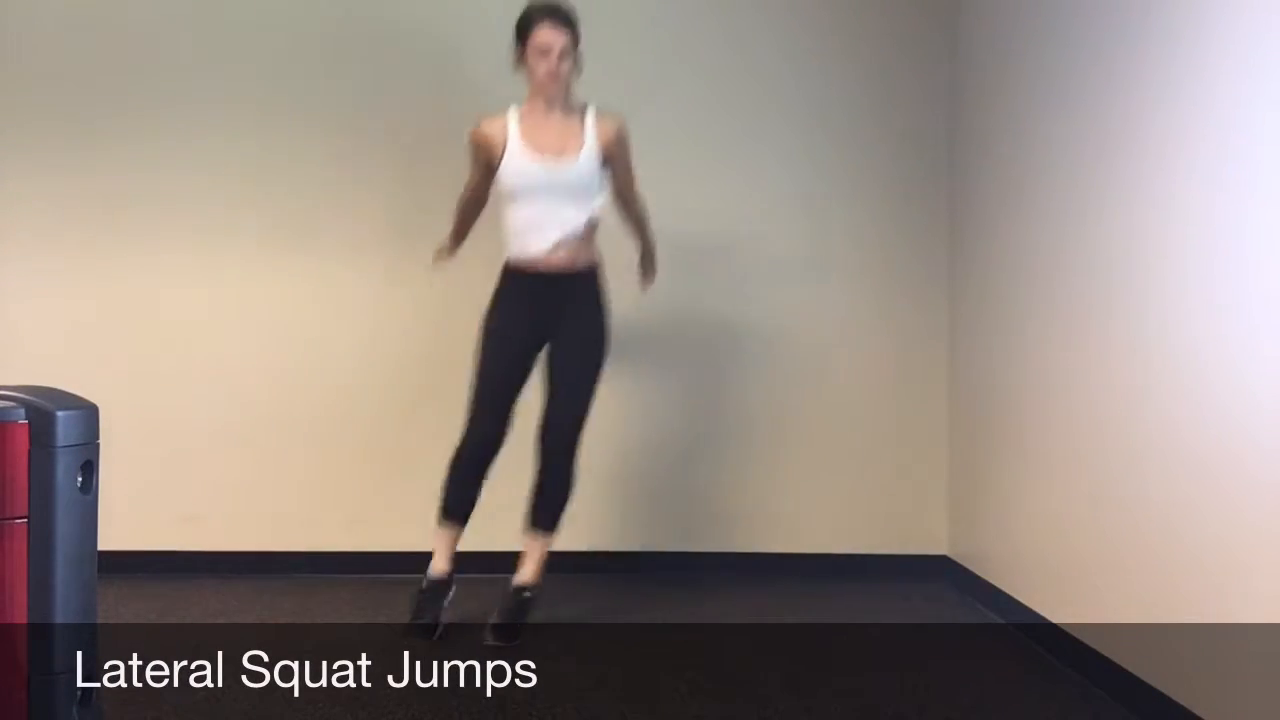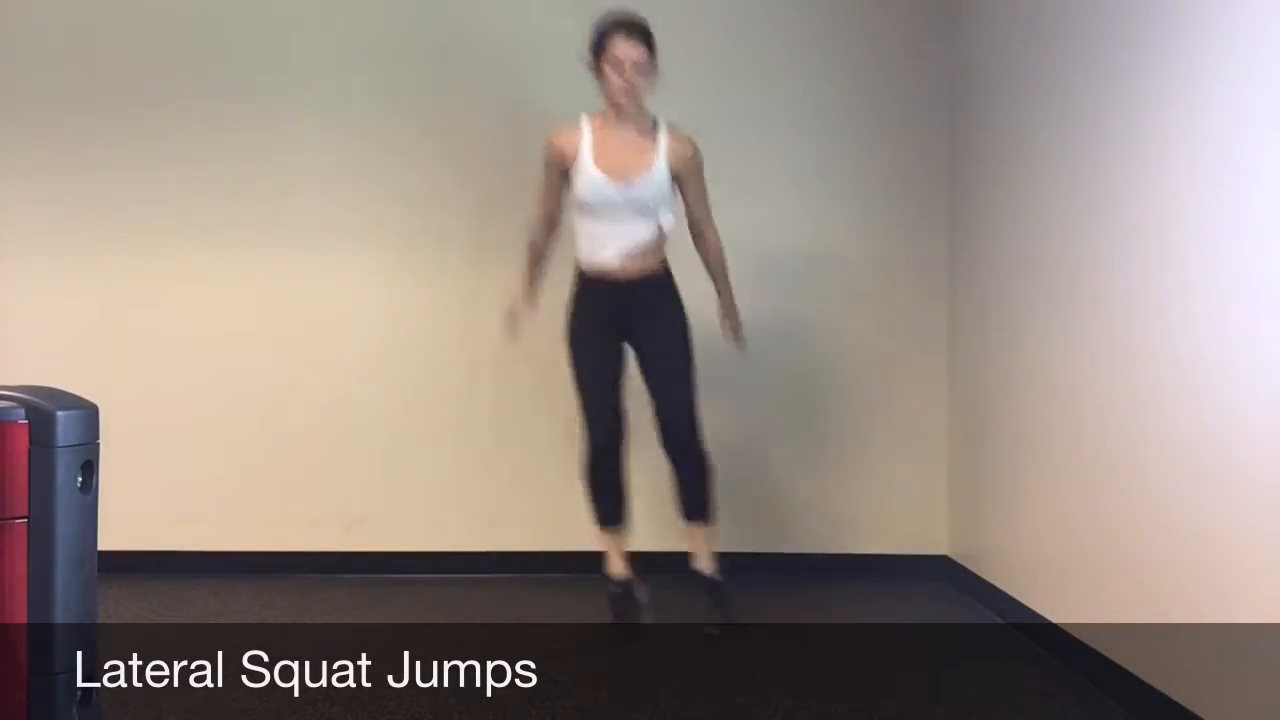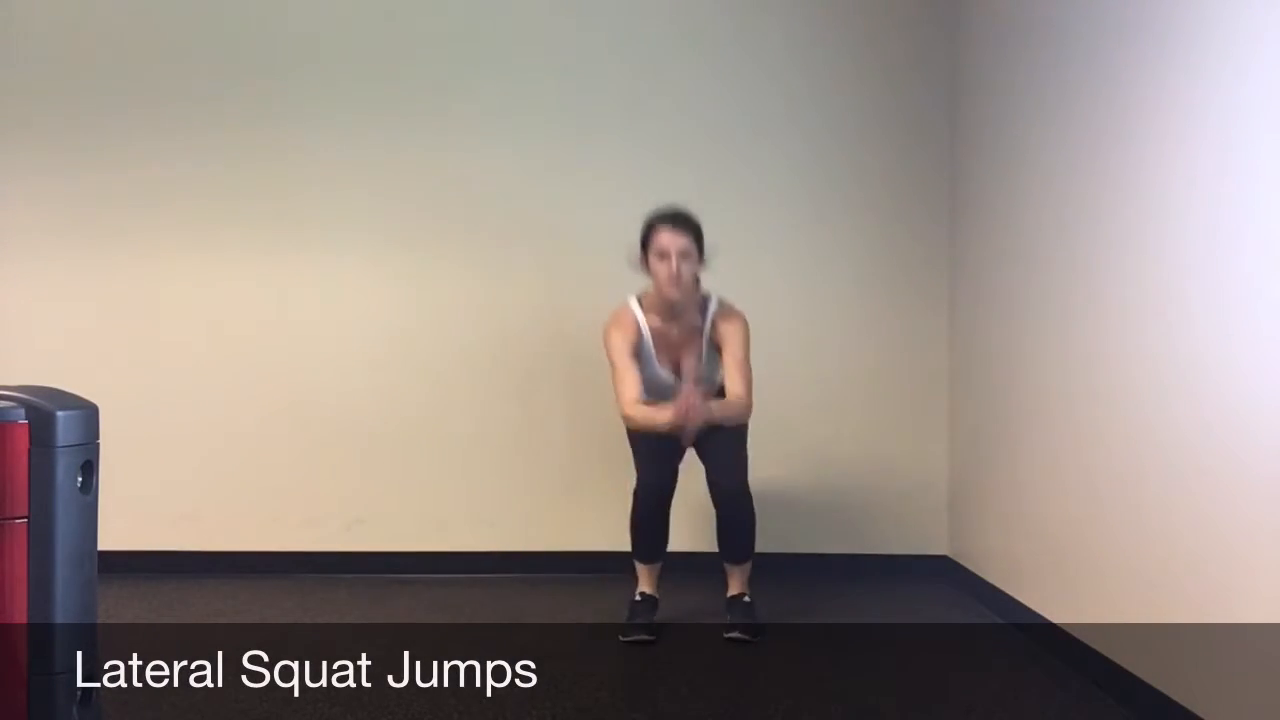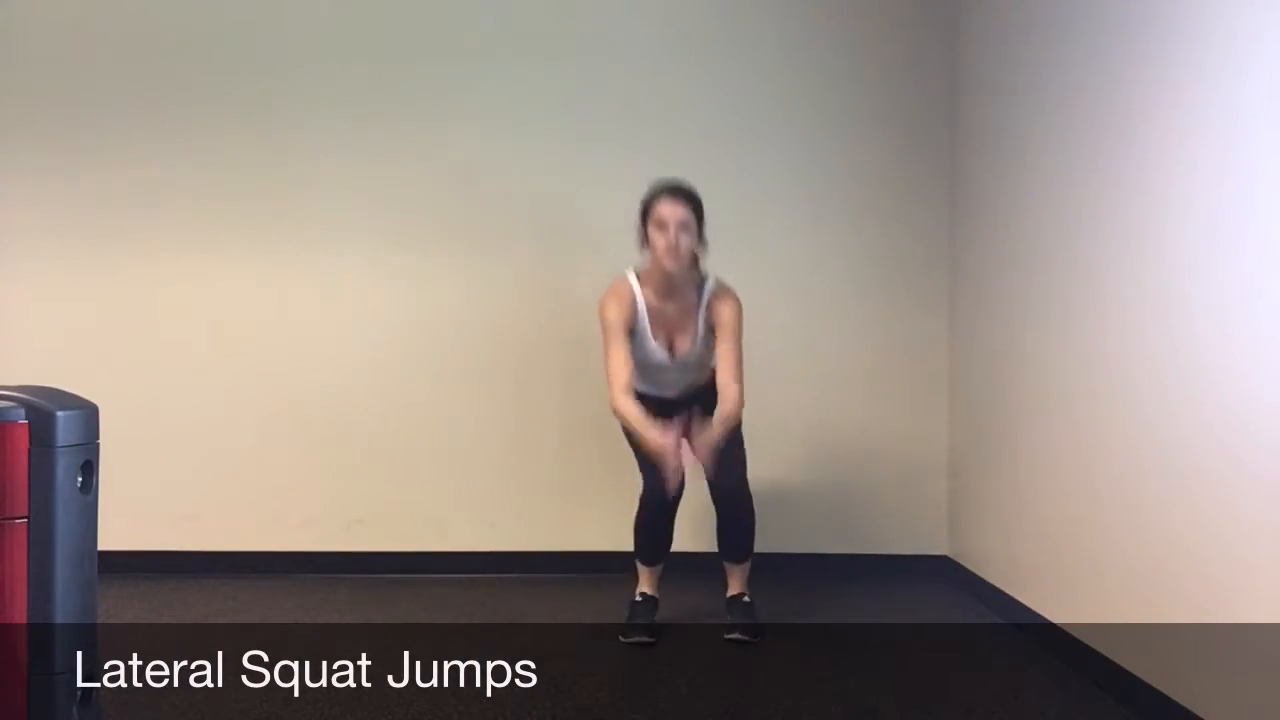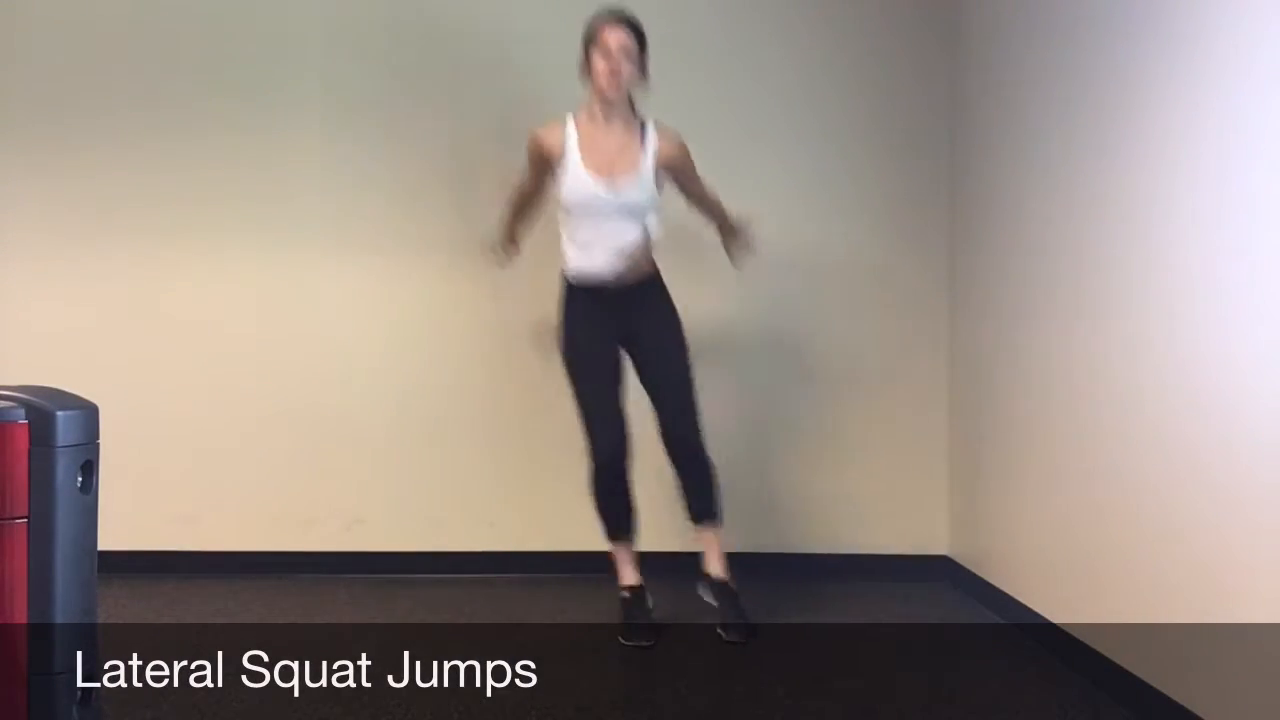
dt=0.3s
person 1, frame 1
left shoulder: (604, 131)
right shoulder: (495, 134)
left elbow: (628, 197)
right elbow: (473, 197)
left wrist: (647, 246)
right wrist: (452, 242)
left hip: (579, 302)
right hip: (516, 294)
left knee: (560, 439)
right knee: (483, 431)
left ankle: (528, 579)
right ankle: (440, 570)
person 1, frame 2
left shoulder: (677, 148)
right shoulder: (567, 144)
left elbow: (703, 229)
right elbow: (545, 225)
left wrist: (727, 299)
right wrist: (527, 288)
left hip: (655, 300)
right hip: (592, 305)
left knee: (679, 429)
right knee: (603, 433)
left ankle: (706, 568)
right ankle: (618, 572)
person 1, frame 3
left shoulder: (726, 320)
right shoulder: (625, 324)
left elbow: (741, 403)
right elbow: (630, 408)
left wrist: (705, 409)
right wrist: (673, 415)
left hip: (712, 414)
right hip: (654, 418)
left knee: (731, 486)
right knee: (653, 486)
left ankle: (738, 594)
right ankle: (645, 592)
person 1, frame 4
left shoulder: (721, 303)
right shoulder: (622, 300)
left elbow: (731, 393)
right elbow: (619, 393)
left wrist: (707, 440)
right wrist: (657, 441)
left hip: (703, 402)
right hip: (649, 407)
left knee: (731, 489)
right knee: (662, 487)
left ankle: (736, 595)
right ankle: (644, 593)
person 1, frame 5
left shoulder: (663, 146)
right shoulder: (552, 141)
left elbow: (698, 194)
right elbow: (527, 193)
left wrist: (728, 227)
right wrist: (509, 233)
left hip: (646, 302)
right hip: (584, 309)
left knee: (683, 434)
right knee: (607, 446)
left ankle: (716, 573)
right ankle: (629, 581)
